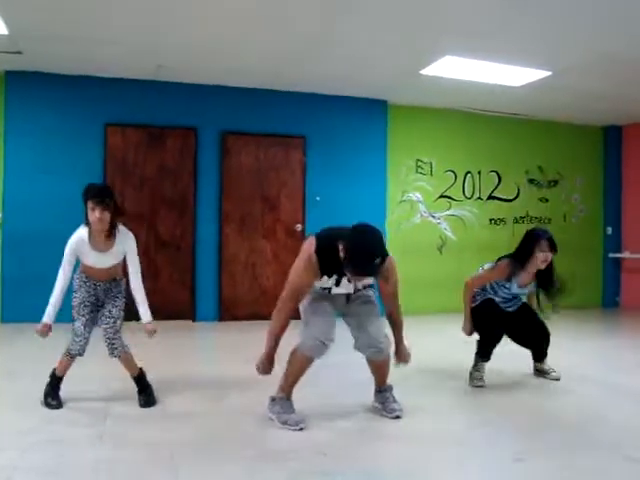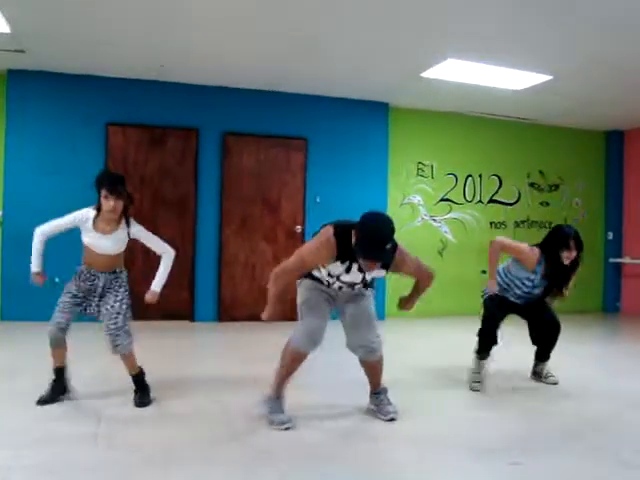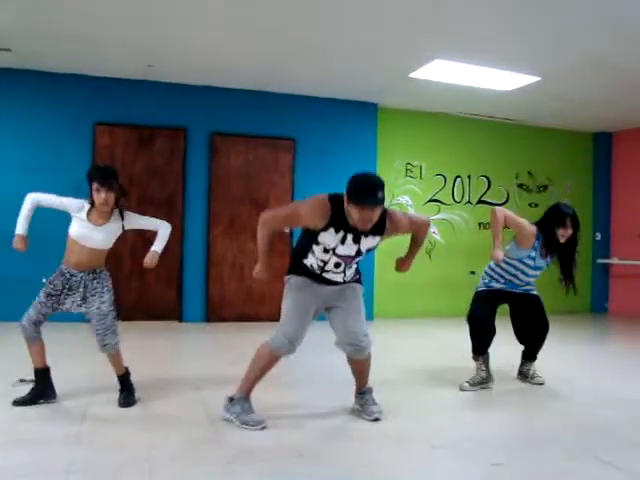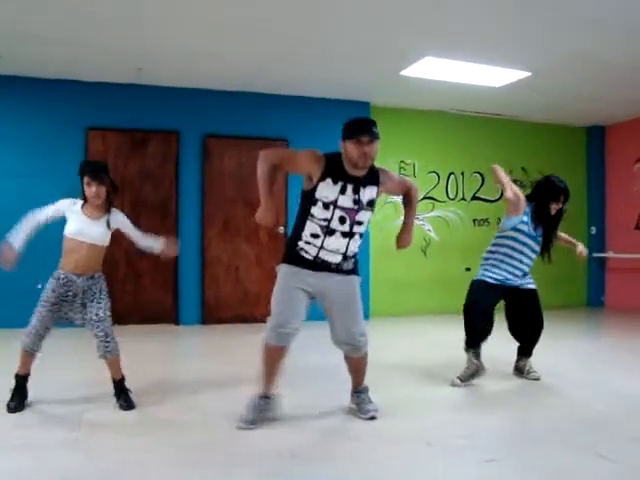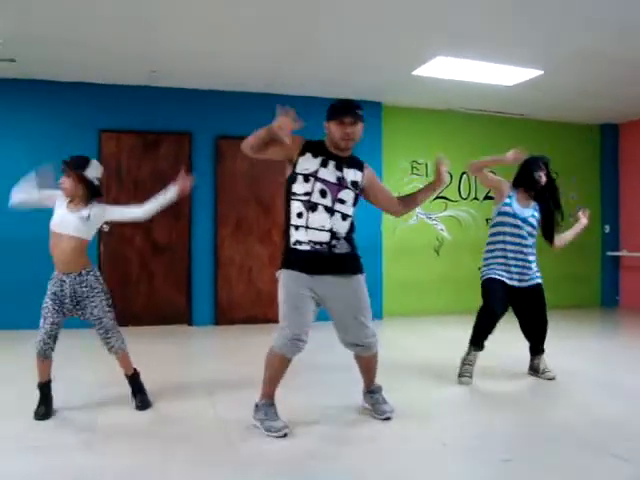
dt=0.4s
person 1, frame 1
left shoulder: (384, 263)
right shoulder: (313, 256)
left elbow: (392, 304)
right elbow: (285, 306)
left wrist: (400, 344)
right wrist: (268, 354)
left hip: (358, 295)
right hip: (318, 291)
left knee: (376, 341)
right knee: (316, 338)
left ankle: (383, 392)
right ankle: (281, 400)
person 1, frame 2
left shoulder: (398, 257)
right shoulder: (329, 242)
left elbow: (427, 276)
right elbow: (280, 274)
left wrist: (410, 299)
right wrist: (272, 307)
left hip: (357, 290)
right hip: (316, 284)
left knee: (368, 343)
right knee: (309, 333)
left ankle: (378, 395)
right ankle: (275, 397)
person 1, frame 3
left shoulder: (390, 223)
right shoulder: (322, 209)
left elbow: (423, 225)
right elbow: (268, 220)
left wrist: (408, 259)
right wrist: (263, 263)
left hip: (345, 284)
right hip: (305, 279)
left knee: (357, 340)
right knee: (286, 338)
left ankle: (363, 395)
right ankle: (238, 400)
person 1, frame 4
left shoulder: (381, 180)
right shoulder: (319, 164)
left elbow: (410, 189)
right elbow: (268, 157)
left wrist: (407, 227)
right wrist: (266, 205)
left hip: (342, 275)
right hip: (297, 267)
left knee: (354, 339)
right knee: (281, 330)
left ankle: (359, 393)
right ankle: (264, 398)
person 1, frame 5
left shoulder: (361, 171)
right shoulder: (299, 150)
left elbow: (398, 207)
right elbow: (250, 148)
left wrist: (434, 186)
right wrist: (275, 128)
left hip: (344, 271)
right hip: (298, 268)
left knee: (363, 339)
right knee: (291, 338)
left ankle: (372, 392)
right ankle: (264, 406)
person 2, frame 1
left shoulder: (125, 237)
right shoulder: (78, 239)
left elbow: (136, 279)
right elbow: (62, 279)
left wrist: (146, 318)
right wrist: (48, 318)
left hip: (114, 287)
right hip: (86, 284)
left knee: (112, 336)
right knee: (80, 336)
left ankle: (142, 384)
right ankle: (53, 386)
person 2, frame 2
left shoulder: (130, 227)
right shoulder: (84, 217)
left elbow: (168, 252)
right elbow: (41, 233)
left wrist: (156, 287)
right wrist: (36, 267)
left hip: (115, 280)
right hip: (85, 276)
left knee: (117, 334)
right knee: (56, 328)
left ankle: (140, 384)
right ankle: (59, 382)
person 2, frame 3
left shoulder: (124, 218)
right shoulder: (76, 207)
left elbow: (164, 226)
right elbow: (32, 198)
left wrist: (155, 251)
right wrist: (20, 232)
left hip: (96, 279)
right hip: (66, 275)
left knee: (106, 333)
right knee: (29, 323)
left ankle: (125, 385)
right ankle: (43, 385)
person 2, frame 4
left shoulder: (115, 217)
right shoulder: (70, 206)
left elbow: (141, 239)
right elbow: (35, 218)
left wrist: (161, 246)
left hip: (93, 284)
right hip: (62, 280)
left knee: (106, 339)
right knee: (33, 335)
left ankle: (121, 389)
person 2, frame 5
left shoulder: (99, 210)
right shoulder: (57, 199)
left elbow: (142, 212)
right elbow: (17, 199)
left wrist: (174, 191)
right wrist: (34, 181)
left hip: (87, 281)
right hip: (59, 281)
left knee: (111, 336)
right knee: (44, 340)
left ankle: (137, 387)
right ankle: (45, 398)
person 3, frame 1
left shoulder: (541, 273)
right shoulder: (506, 267)
left elbow: (532, 295)
right elbow: (469, 285)
left wrist: (533, 317)
right wrist: (468, 320)
left hip: (513, 304)
right hip: (487, 300)
left knee: (539, 333)
right knee: (493, 329)
left ankle: (540, 364)
right ankle: (478, 367)
person 3, frame 2
left shoulder: (566, 265)
right shoulder: (533, 255)
right elbow: (497, 242)
right wrist: (492, 279)
left hip: (528, 298)
right hip: (500, 292)
left knee: (552, 326)
right knee: (490, 323)
left ankle: (540, 367)
right ankle: (479, 365)
person 3, frame 3
left shoulder: (559, 245)
right shoulder: (530, 233)
left elbow: (569, 259)
right elbow: (498, 212)
left wrist: (568, 275)
right wrist: (497, 247)
left hip: (523, 289)
right hip: (494, 283)
left knee: (540, 326)
right knee: (478, 317)
left ankle: (527, 367)
right ankle: (482, 371)
person 3, frame 4
left shoulder: (546, 219)
right shoulder: (520, 204)
left elbow: (554, 234)
right elbow: (496, 169)
left wrist: (576, 244)
right wrist: (508, 190)
left hip: (521, 281)
right hip: (492, 274)
left knee: (533, 325)
right knee: (475, 310)
left ankle: (523, 363)
right ankle: (474, 361)
person 3, frame 5
left shoulder: (540, 207)
right shoulder: (504, 190)
left elbow: (554, 242)
right elbow: (474, 168)
left wrist: (580, 224)
right wrist: (503, 158)
left hip: (528, 275)
right hip: (497, 270)
left knee: (537, 320)
right knee: (492, 311)
left ankle: (537, 361)
right ankle: (471, 356)
